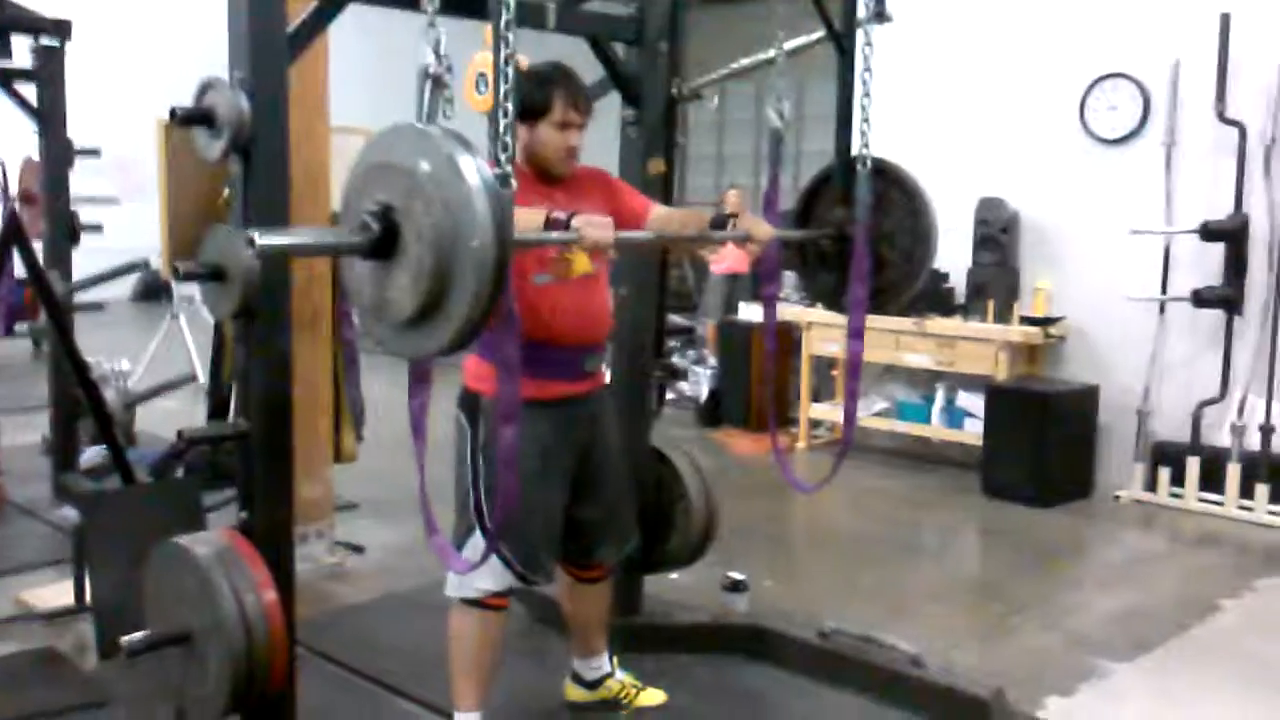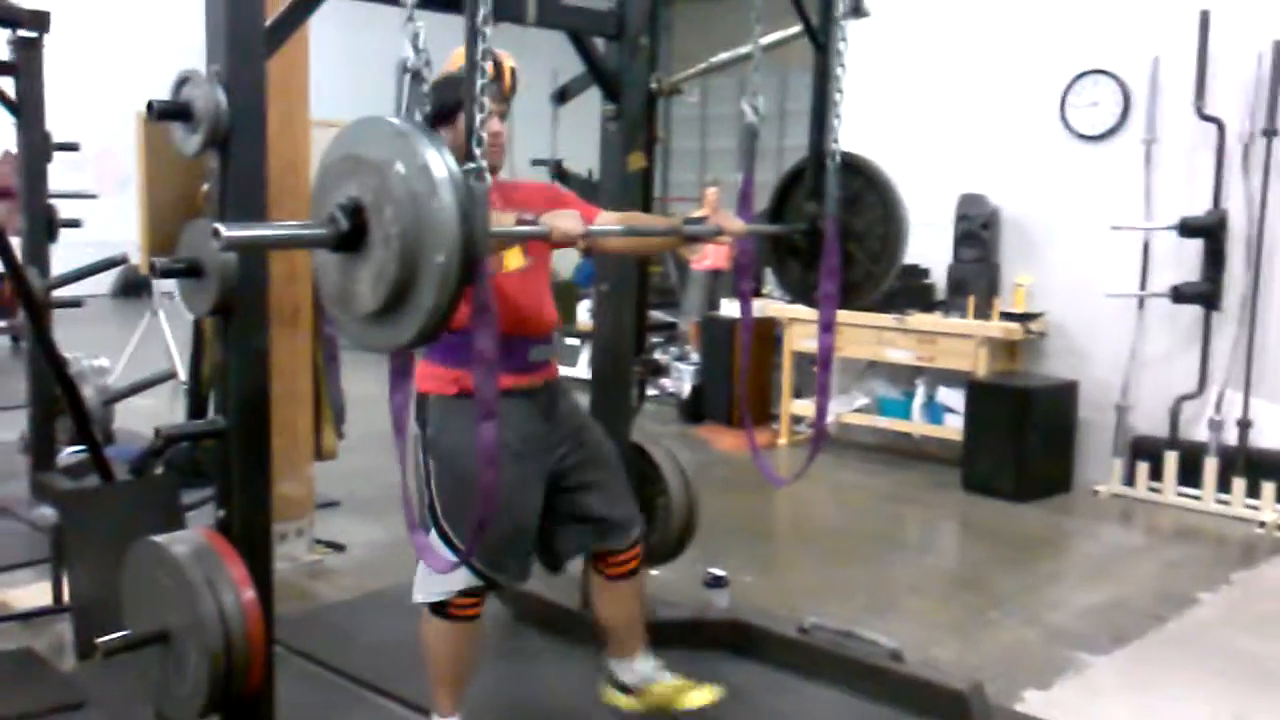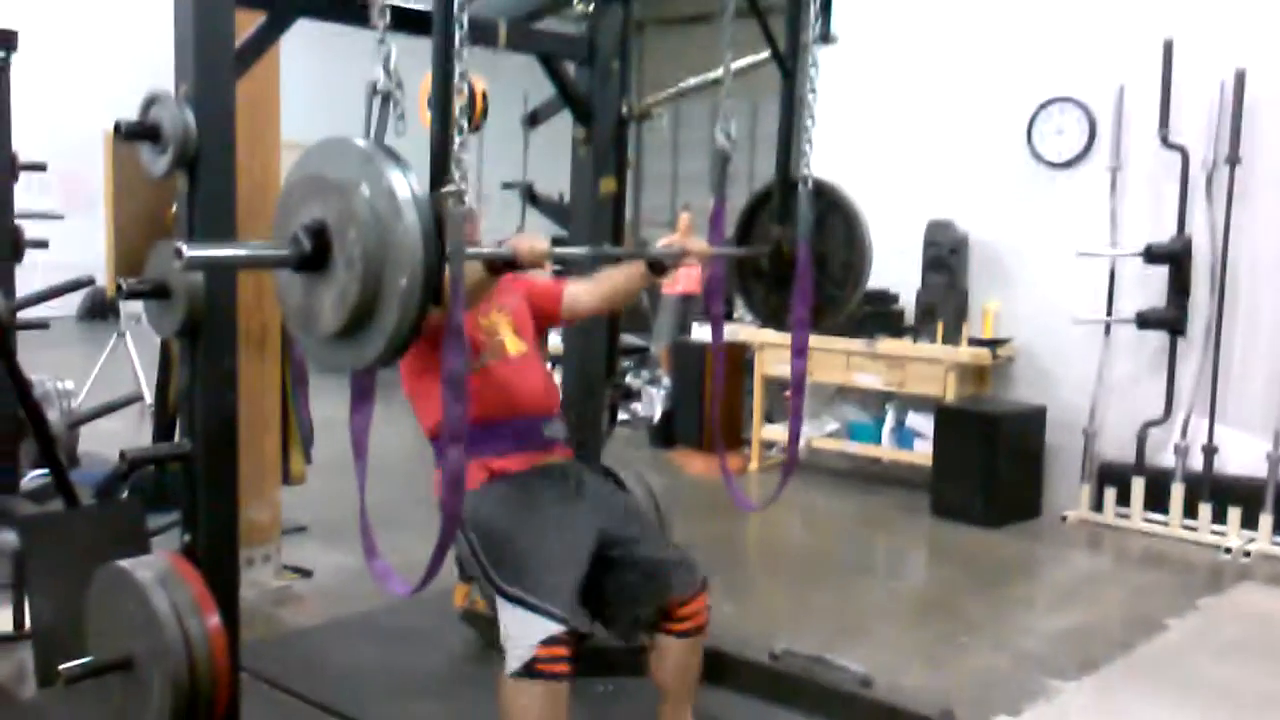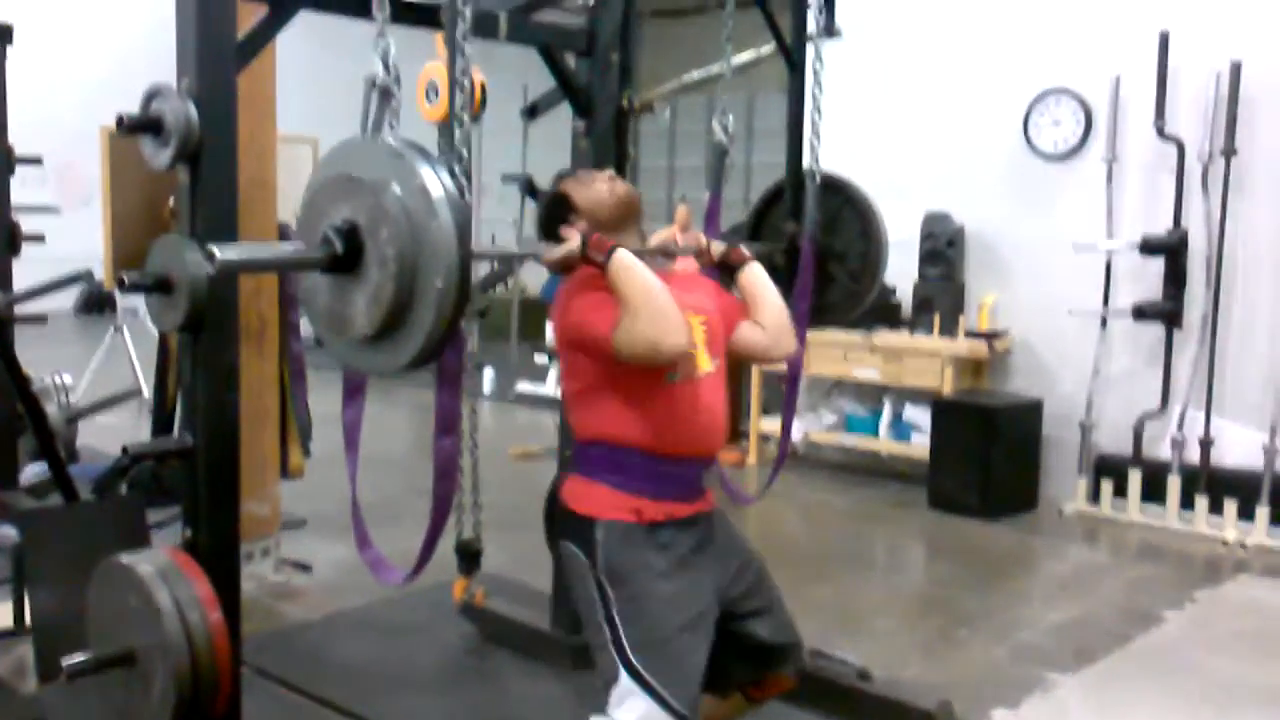
dt=0.7s
person 1, frame 1
left shoulder: (594, 185)
left elbow: (664, 219)
left wrist: (733, 223)
right wrist: (568, 225)
left hip: (585, 394)
right hip: (510, 400)
left knee: (595, 546)
right knee: (489, 562)
person 1, frame 2
left shoulder: (532, 197)
left elbow: (612, 232)
left wrist: (693, 226)
right wrist: (537, 227)
left hip: (545, 393)
right hip: (467, 403)
left knee: (618, 536)
right knee: (460, 573)
person 1, frame 3
left shoulder: (512, 292)
left elbow: (591, 296)
right elbow: (437, 302)
left wrist: (657, 261)
left hip: (564, 473)
right hip: (491, 486)
left knee: (682, 593)
right knee: (543, 634)
person 1, frame 4
left shoulder: (694, 286)
right shoulder: (587, 292)
left elbow: (777, 343)
right elbow: (667, 341)
left wrist: (734, 258)
right wrist: (607, 253)
left hip: (696, 516)
right hip: (619, 524)
left knee: (772, 659)
